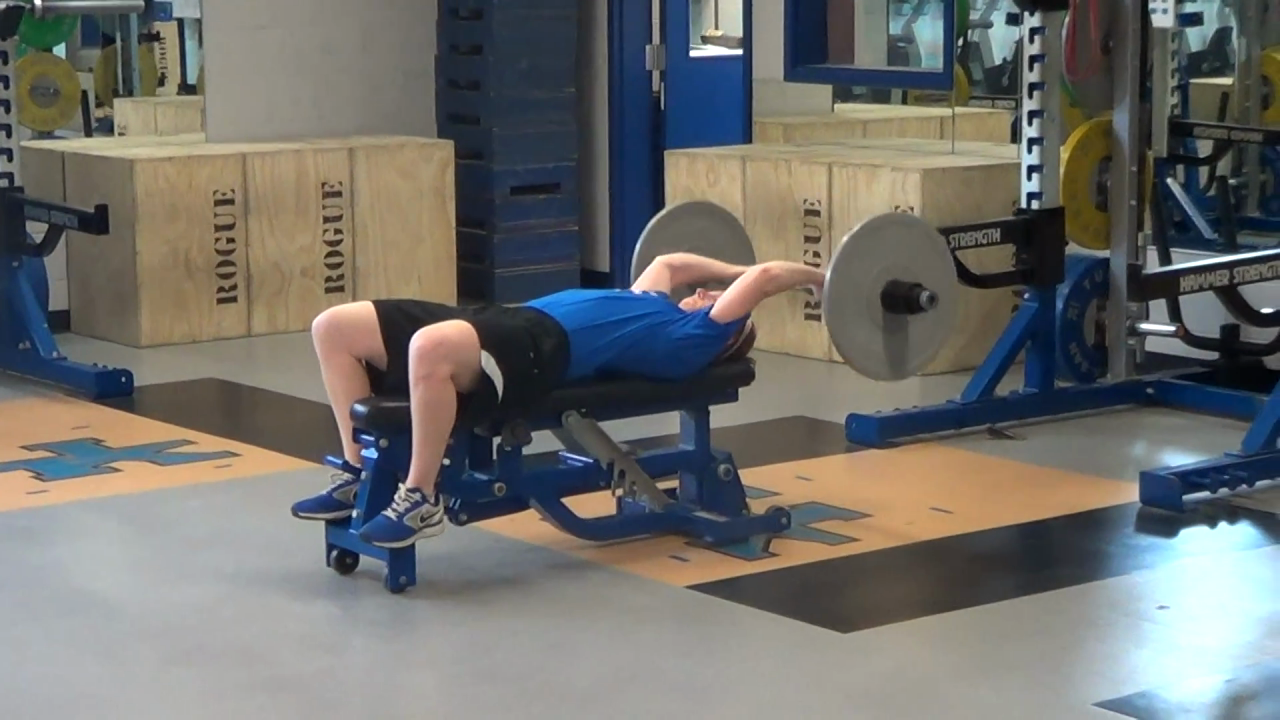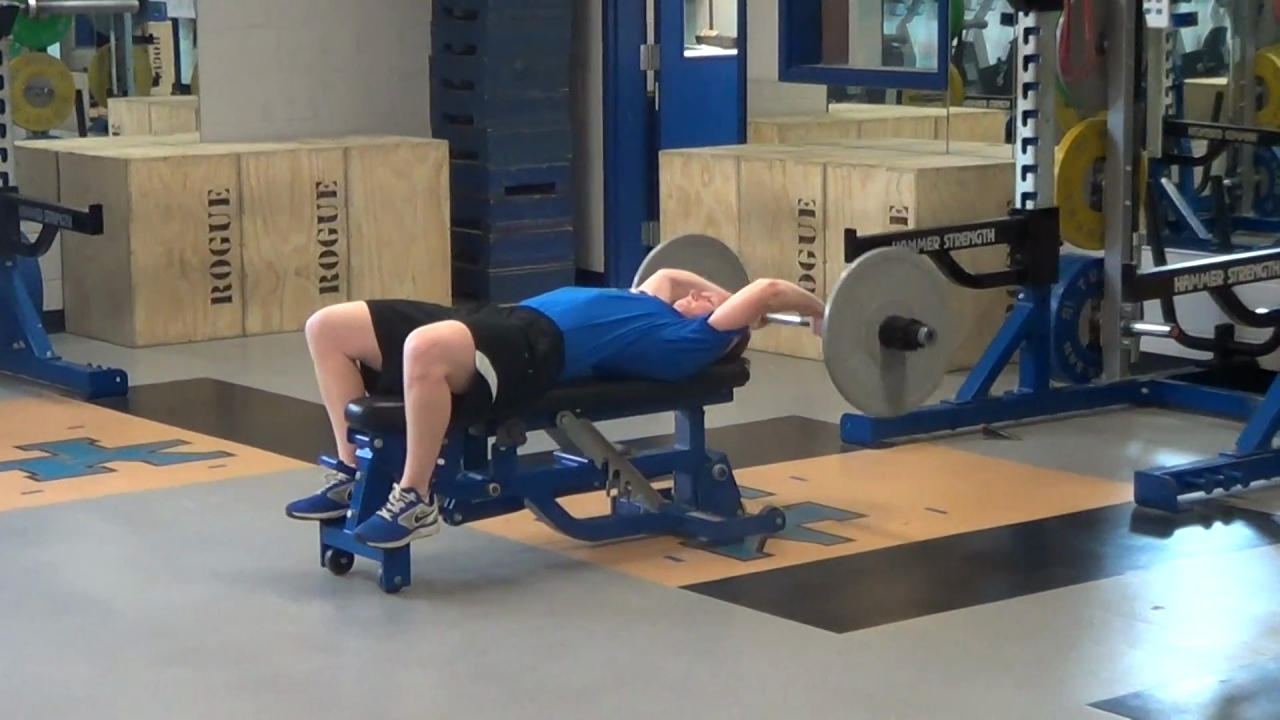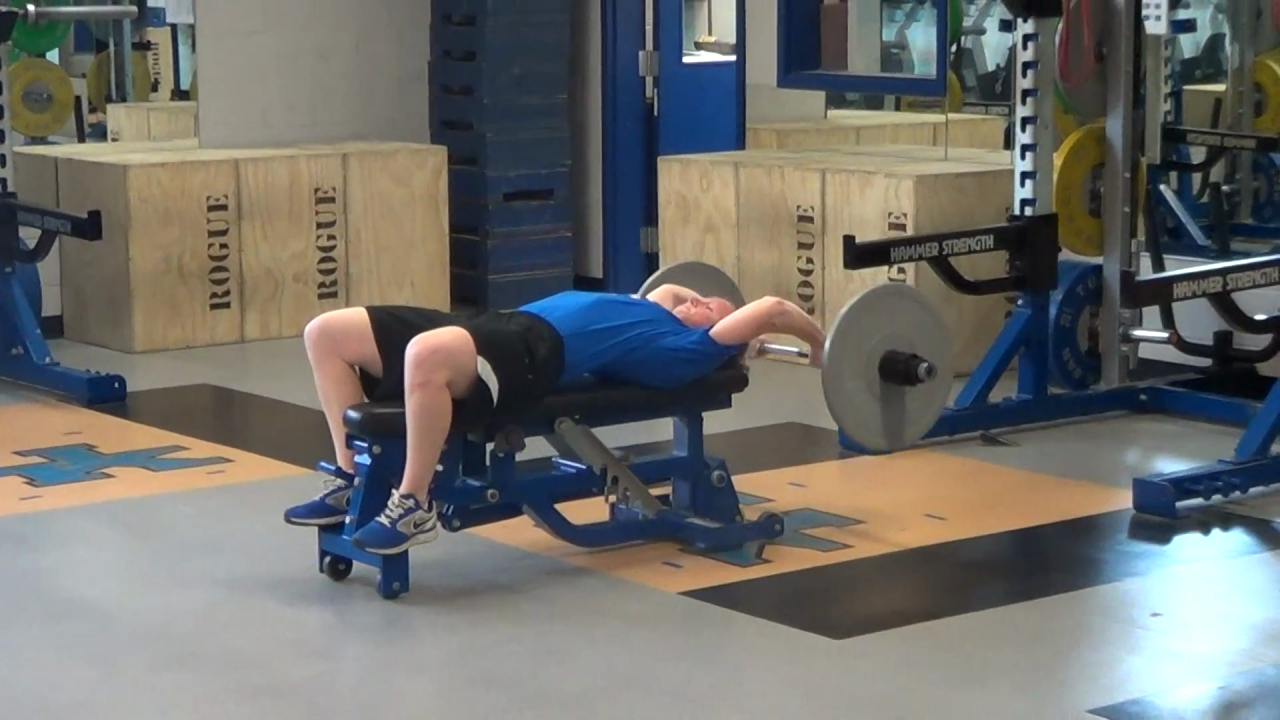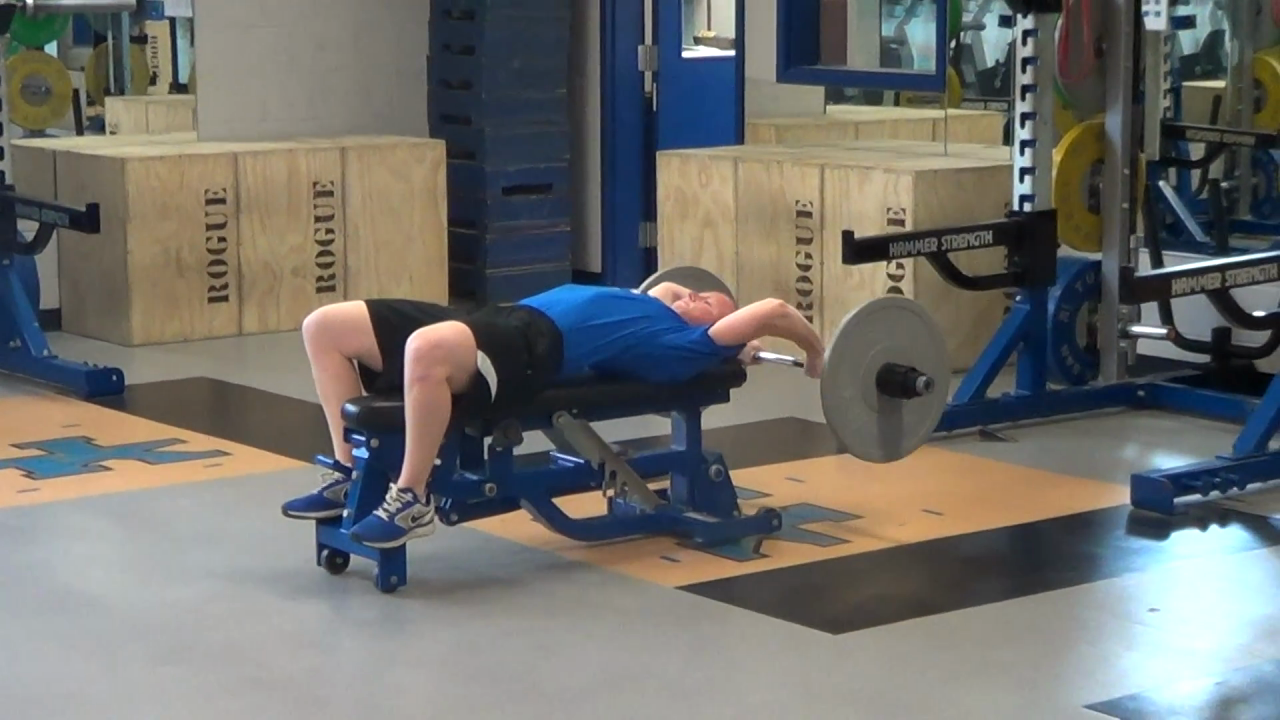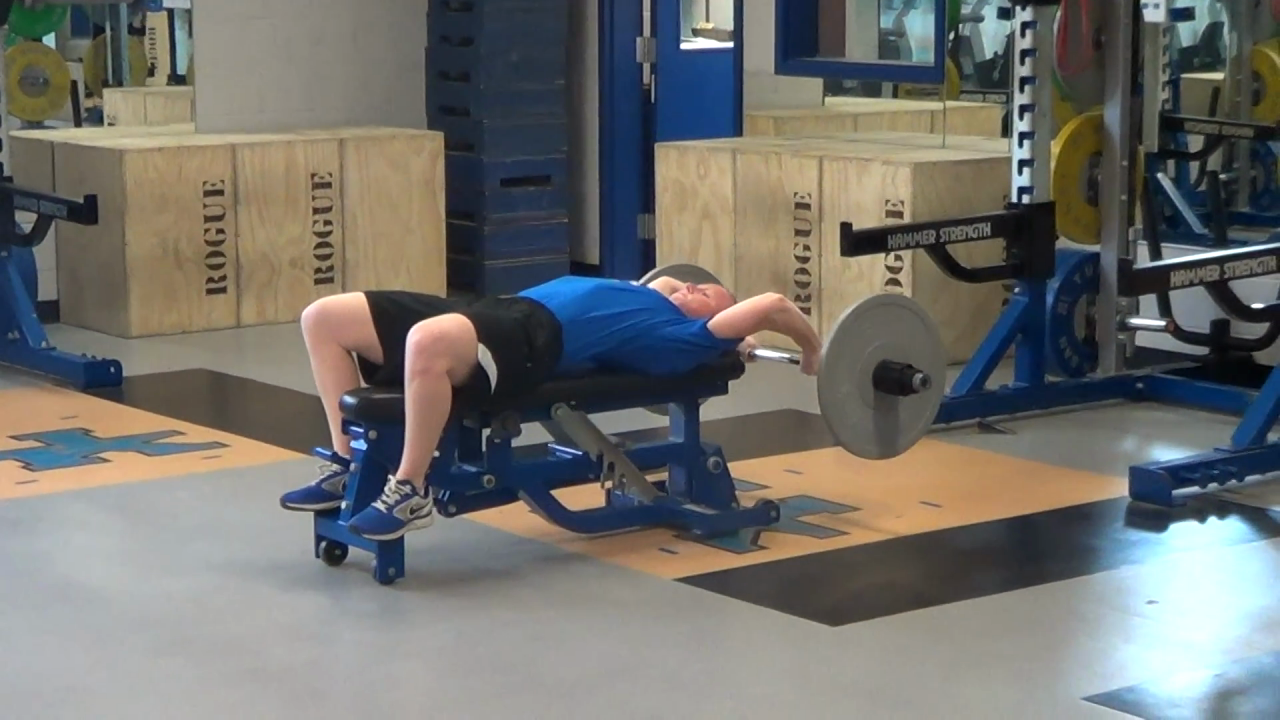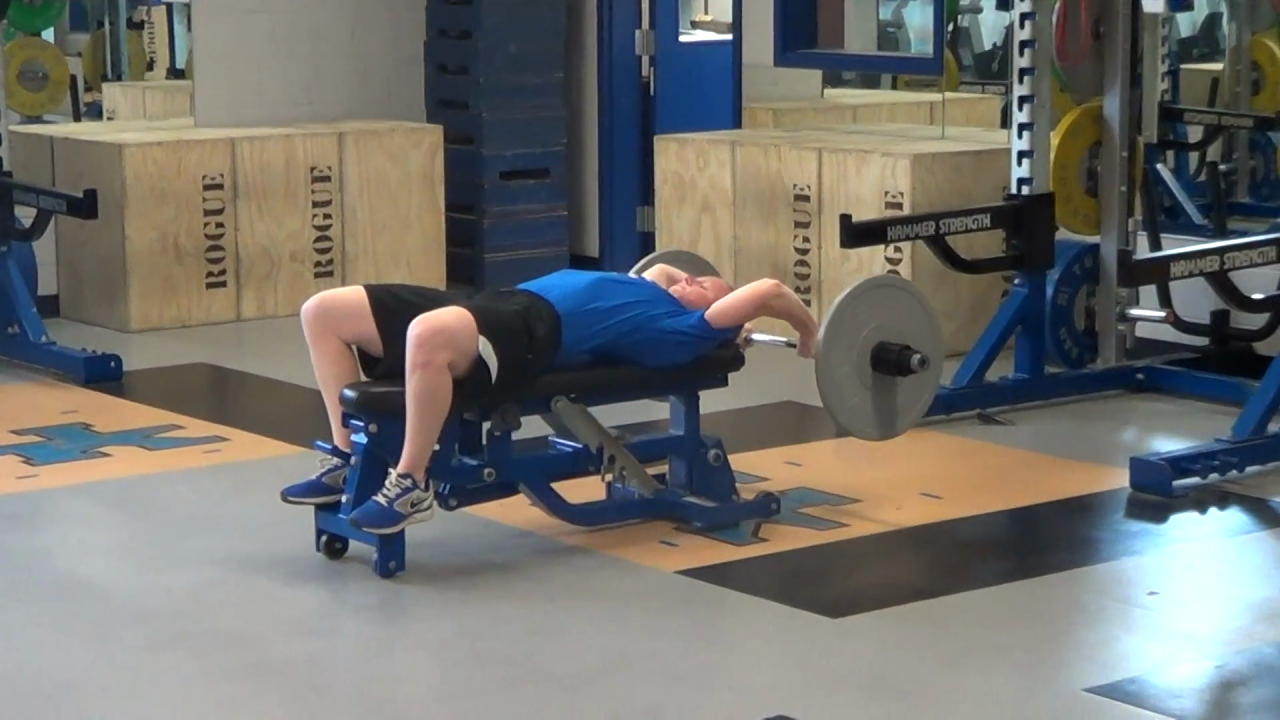
dt=0.2s
person 1, frame 1
left shoulder: (692, 341)
right shoulder: (655, 309)
left elbow: (762, 279)
right elbow: (666, 263)
right wrist: (735, 270)
left hip: (543, 346)
right hip: (510, 321)
left knee: (430, 349)
right knee: (333, 326)
left ankle: (420, 499)
right ankle: (359, 472)
person 1, frame 2
left shoulder: (687, 342)
right shoulder: (654, 312)
left elbow: (765, 291)
right elbow: (667, 275)
left wrist: (818, 309)
right wrist: (729, 296)
left hip: (537, 346)
right hip: (507, 319)
left knee: (425, 349)
right knee: (326, 326)
left ankle: (414, 499)
right ankle: (353, 473)
person 1, frame 3
left shoulder: (687, 349)
right shoulder: (657, 322)
left elbow: (769, 308)
right elbow: (666, 289)
left wrist: (819, 342)
left hip: (537, 351)
right hip: (505, 325)
left knee: (426, 355)
right knee: (325, 333)
left ankle: (413, 506)
right ankle: (351, 480)
person 1, frame 4
left shoulder: (687, 345)
right shoulder: (657, 317)
left elbow: (771, 310)
right elbow: (665, 287)
left wrist: (817, 351)
left hip: (538, 344)
right hip: (502, 319)
left knee: (426, 350)
right knee: (324, 326)
left ankle: (411, 498)
right ankle: (349, 473)
person 1, frame 5
left shoulder: (685, 337)
right shoulder: (655, 309)
left elbow: (770, 304)
right elbow: (664, 282)
left wrist: (812, 347)
left hip: (537, 336)
right hip: (499, 311)
left knee: (428, 341)
right knee: (323, 317)
left ankle: (409, 490)
right ankle: (347, 465)
person 1, frame 6
left shoulder: (683, 330)
right shoulder: (652, 302)
left elbow: (766, 290)
right elbow: (662, 271)
left wrist: (809, 330)
left hip: (536, 329)
right hip: (500, 304)
left knee: (427, 335)
right knee: (323, 311)
left ankle: (410, 484)
right ankle: (348, 459)
